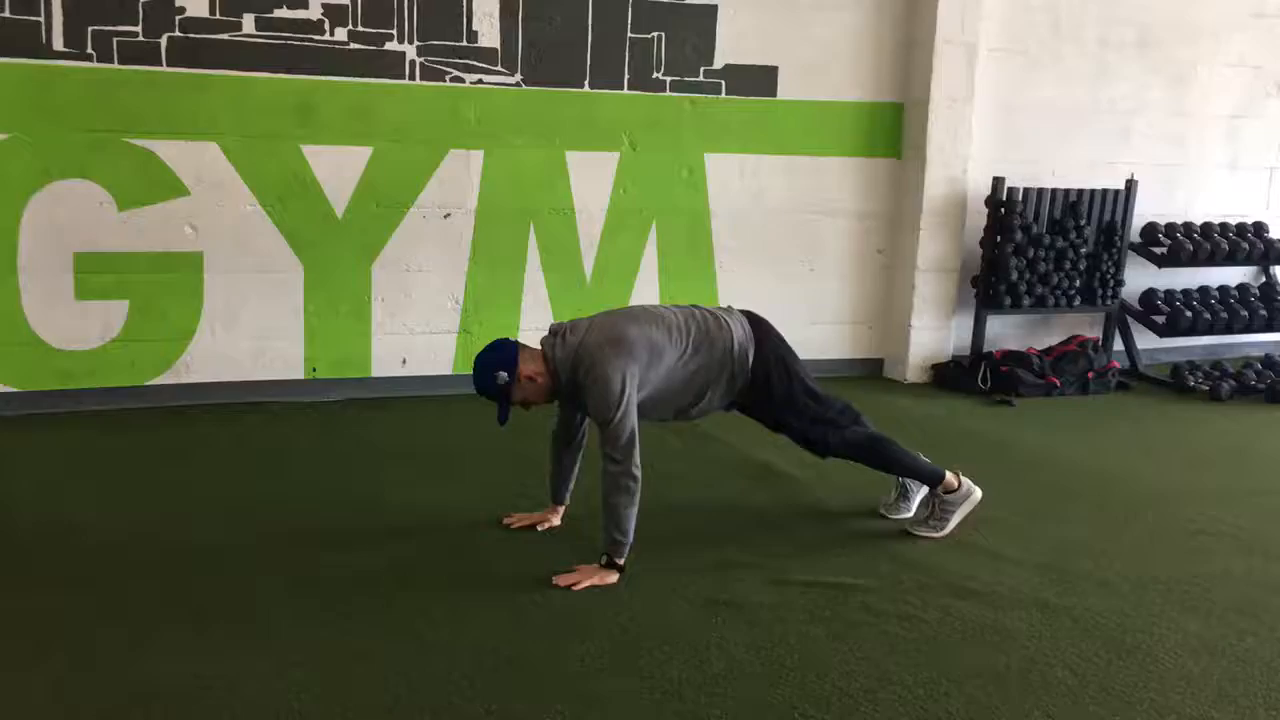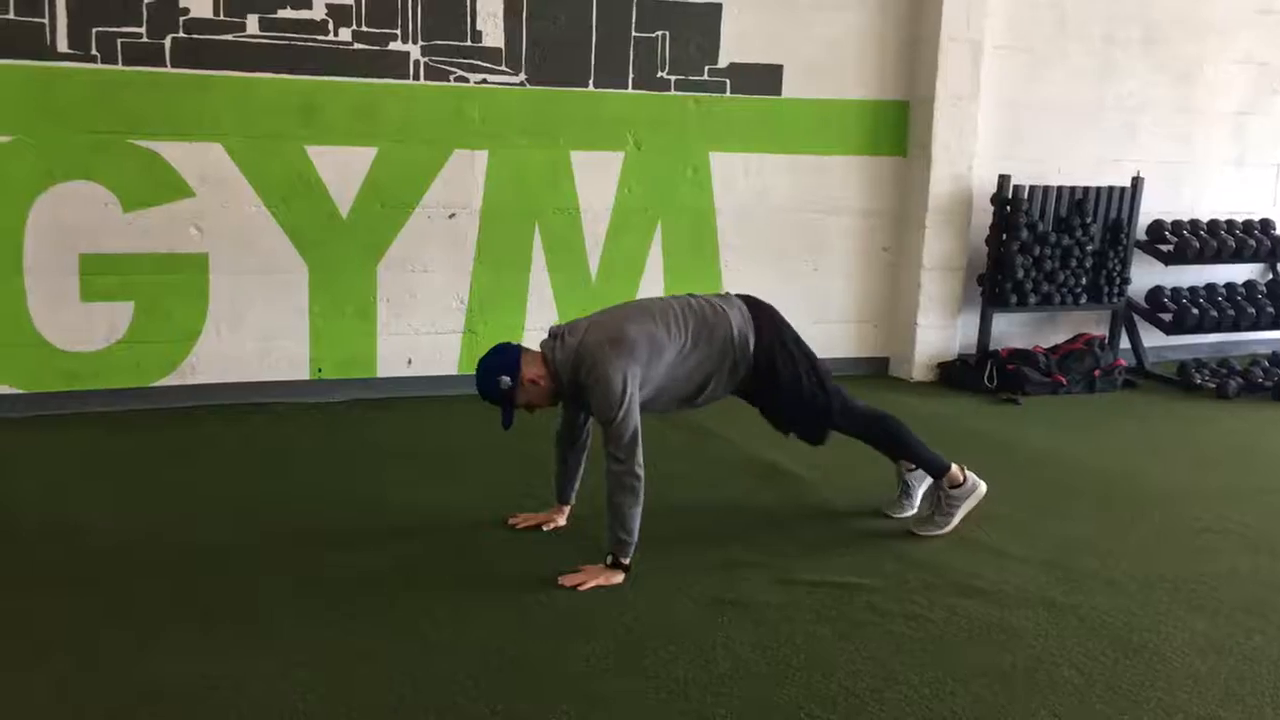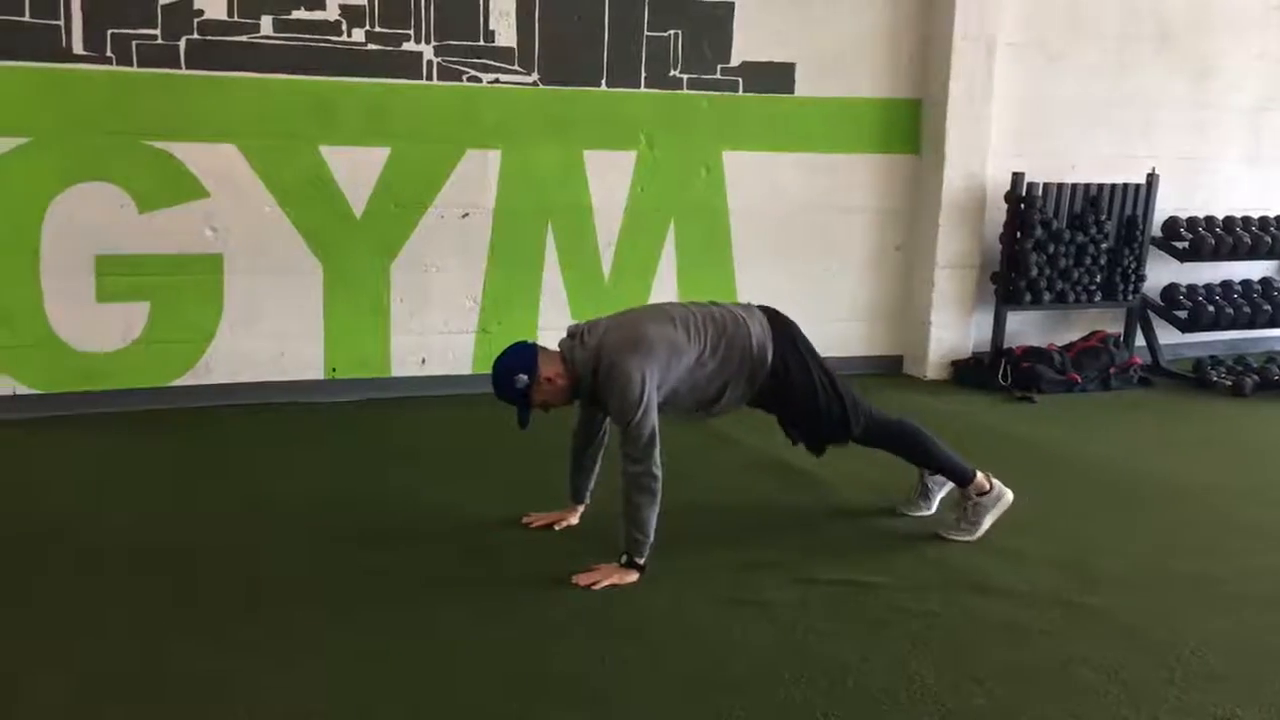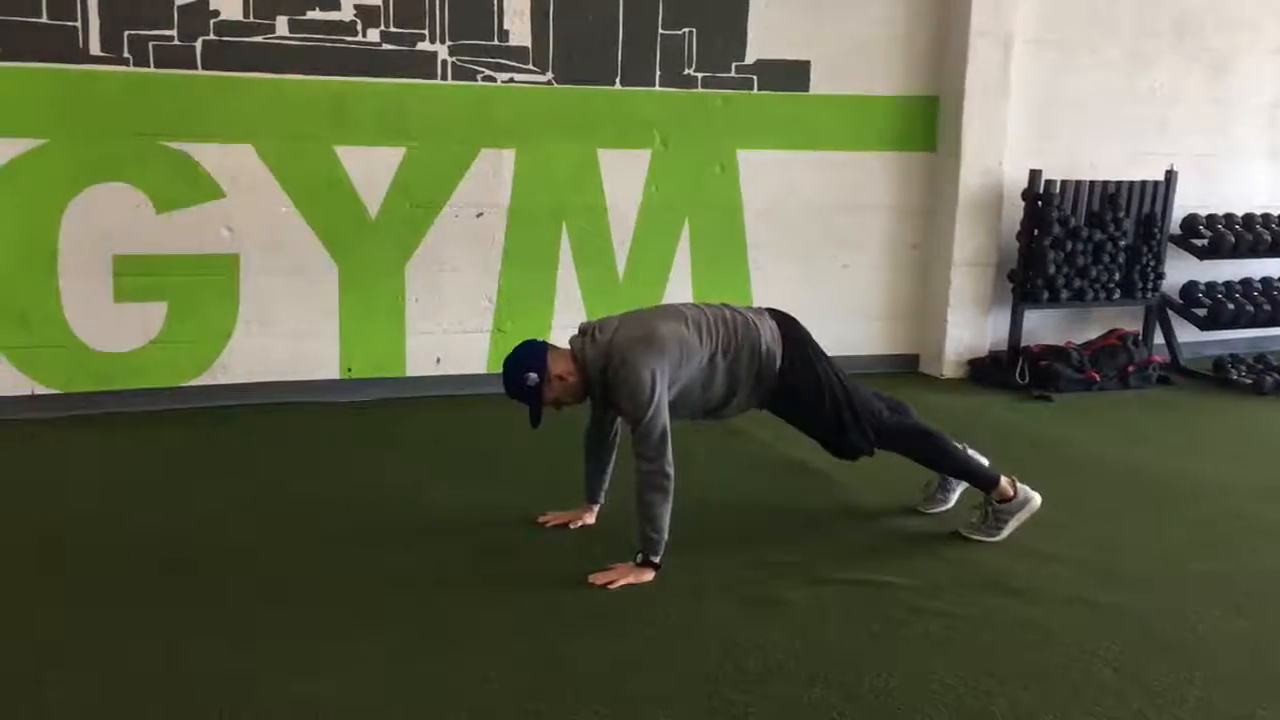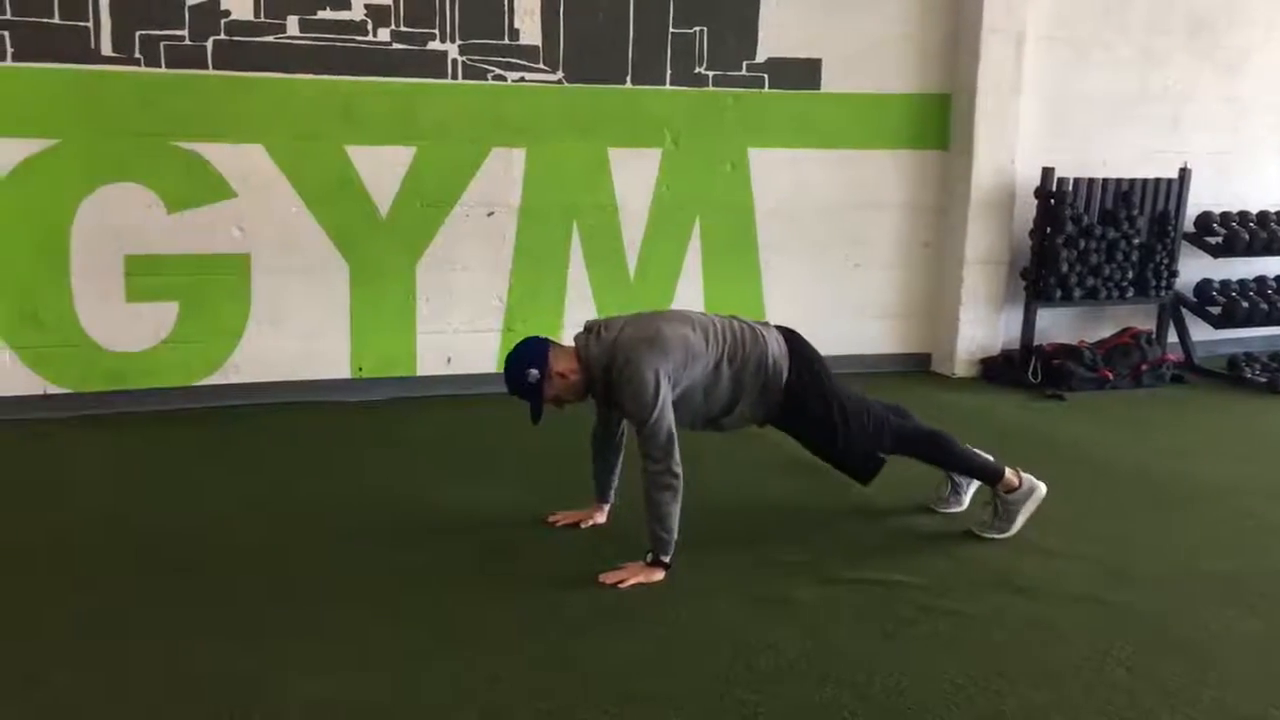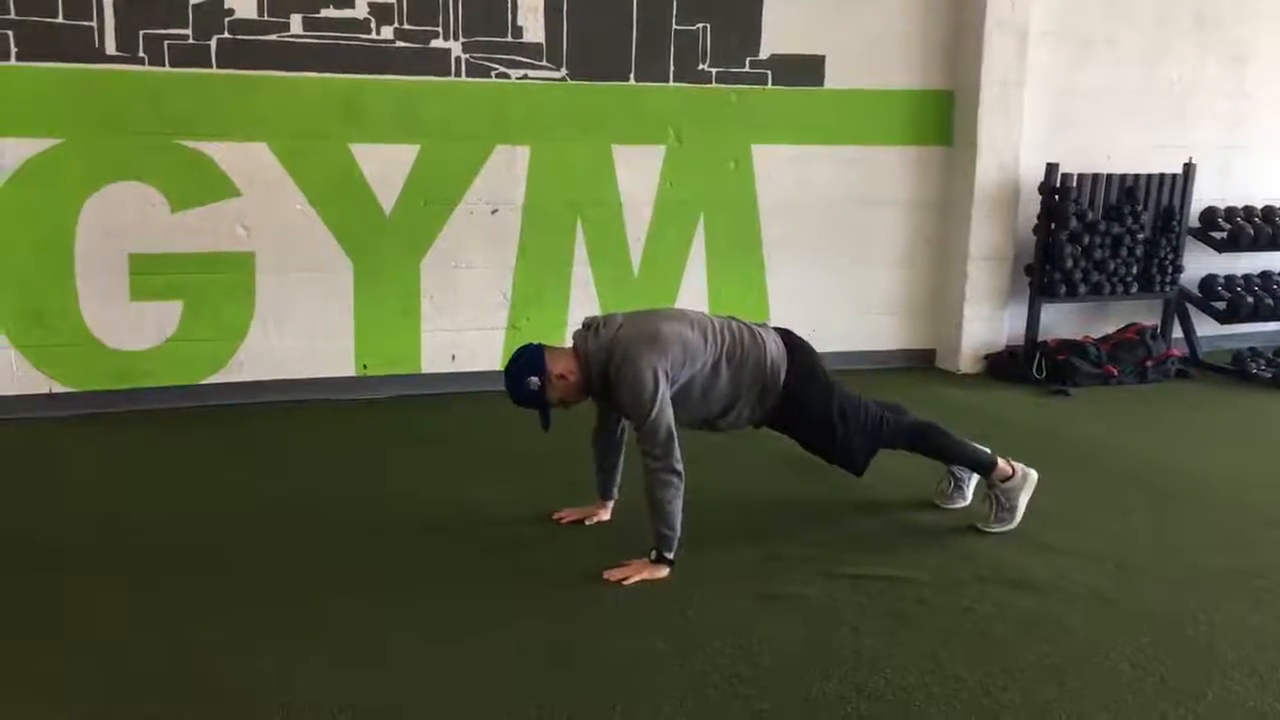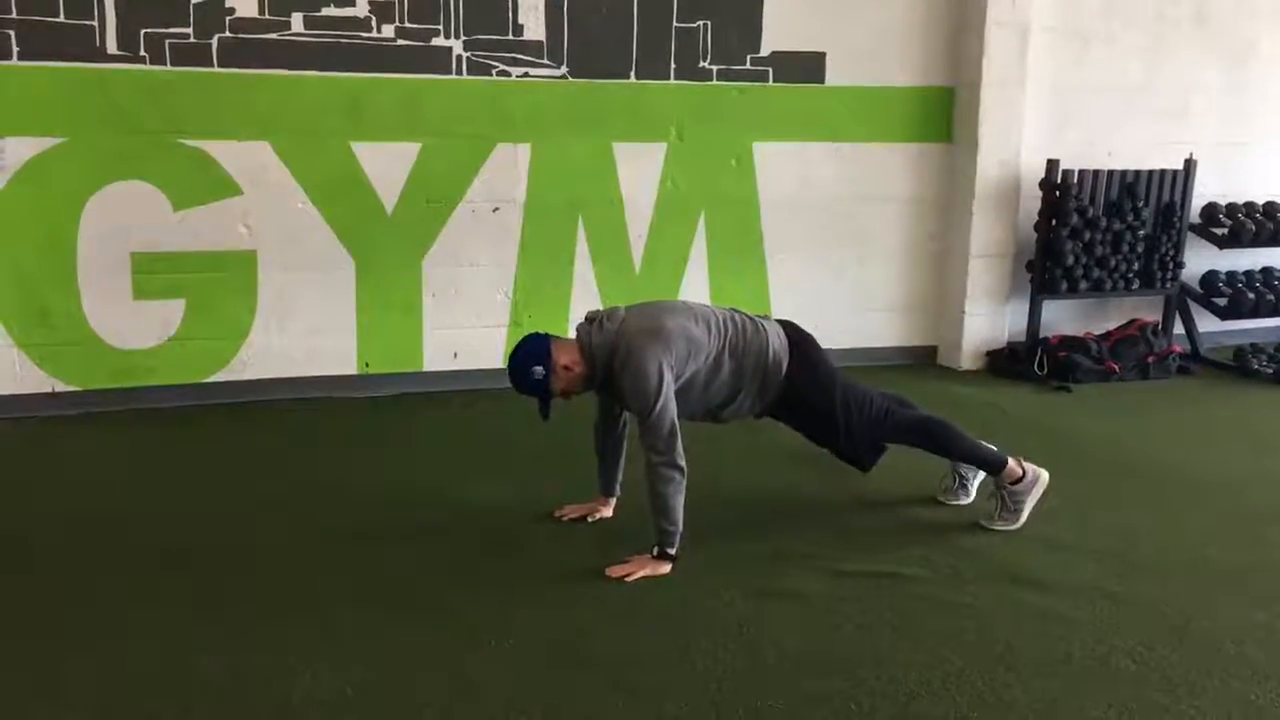
dt=0.2s
person 1, frame 1
left shoulder: (601, 368)
right shoulder: (564, 353)
left elbow: (622, 465)
right elbow: (569, 432)
left wrist: (612, 564)
right wrist: (555, 507)
left hip: (747, 355)
right hip: (729, 350)
left knee: (832, 430)
right knee: (823, 418)
left ankle: (949, 486)
right ankle: (912, 476)
person 1, frame 2
left shoulder: (602, 369)
right shoulder: (566, 355)
left elbow: (626, 464)
right elbow: (574, 431)
left wrist: (618, 563)
right wrist: (561, 507)
left hip: (751, 338)
right hip: (732, 331)
left knee: (839, 413)
right knee: (823, 415)
left ankle: (954, 481)
right ankle: (911, 470)
person 1, frame 3
left shoulder: (621, 369)
right shoulder: (584, 355)
left elbow: (643, 466)
right elbow: (590, 432)
left wrist: (633, 562)
right wrist: (575, 506)
left hip: (766, 348)
right hip: (748, 340)
left knee: (859, 423)
right knee: (844, 417)
left ankle: (980, 488)
right ankle: (933, 471)
person 1, frame 4
left shoulder: (631, 367)
right shoulder: (595, 351)
left elbow: (655, 464)
right elbow: (602, 430)
left wrist: (648, 562)
right wrist: (590, 506)
left hip: (776, 356)
right hip: (759, 350)
left knee: (874, 425)
right knee: (864, 414)
left ankle: (1006, 493)
right ankle: (956, 460)
person 1, frame 5
left shoulder: (634, 367)
right shoulder: (599, 352)
left elbow: (662, 463)
right elbow: (608, 429)
left wrist: (658, 561)
right wrist: (600, 504)
left hip: (782, 374)
right hip: (767, 370)
left knee: (882, 432)
right knee: (871, 423)
left ankle: (1010, 483)
right ankle: (963, 468)
person 1, frame 6
left shoulder: (632, 365)
right shoulder: (596, 351)
left elbow: (663, 460)
right elbow: (609, 428)
left wrist: (662, 557)
right wrist: (605, 501)
left hip: (781, 376)
right hip: (763, 370)
left knee: (879, 429)
right knee: (870, 420)
left ankle: (1005, 474)
right ankle: (962, 462)
person 1, frame 7
left shoulder: (637, 358)
right shoulder: (601, 342)
left elbow: (665, 455)
right elbow: (611, 422)
left wrist: (665, 554)
right wrist: (606, 499)
left hip: (784, 367)
right hip: (765, 361)
left knee: (882, 422)
right knee: (874, 414)
left ankle: (1015, 475)
right ankle: (969, 457)
